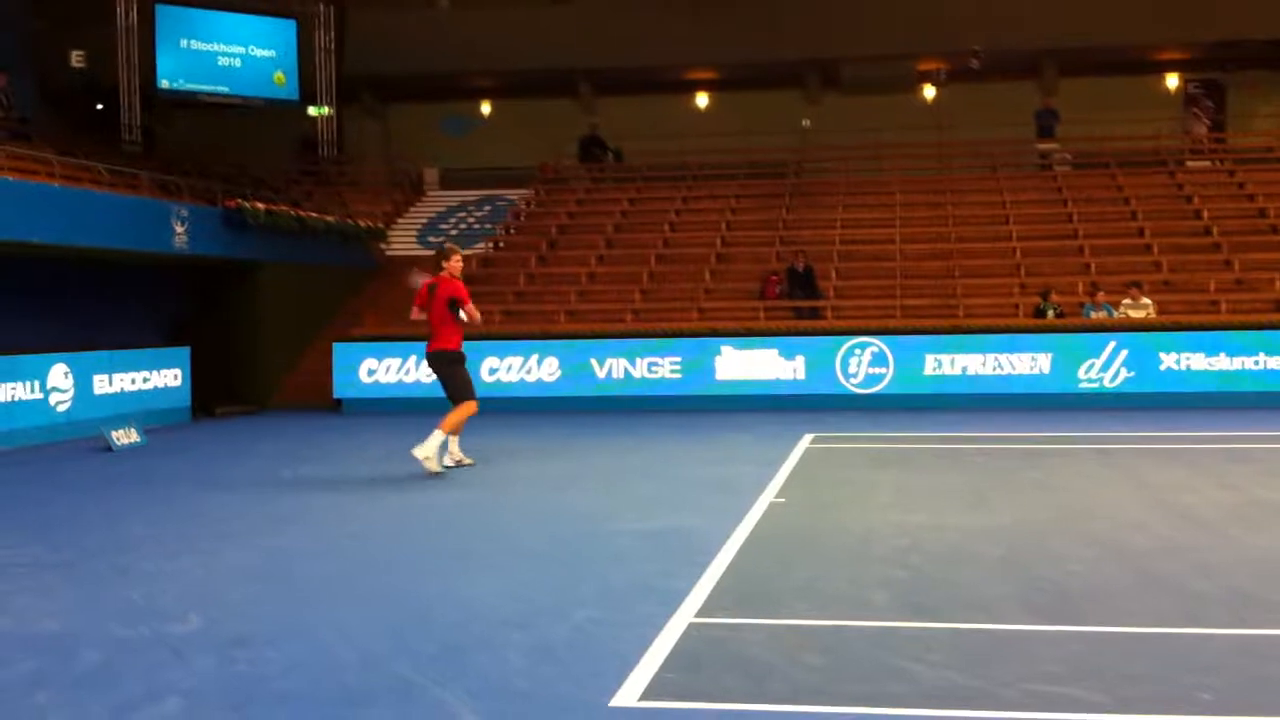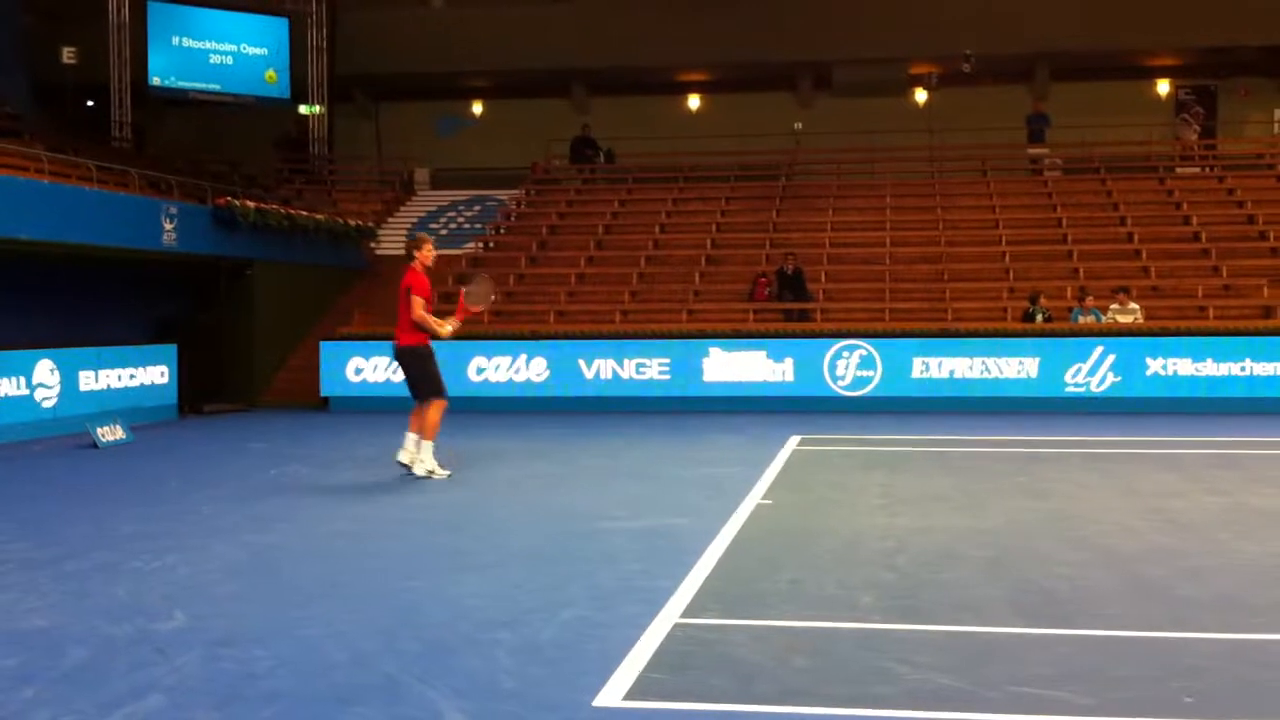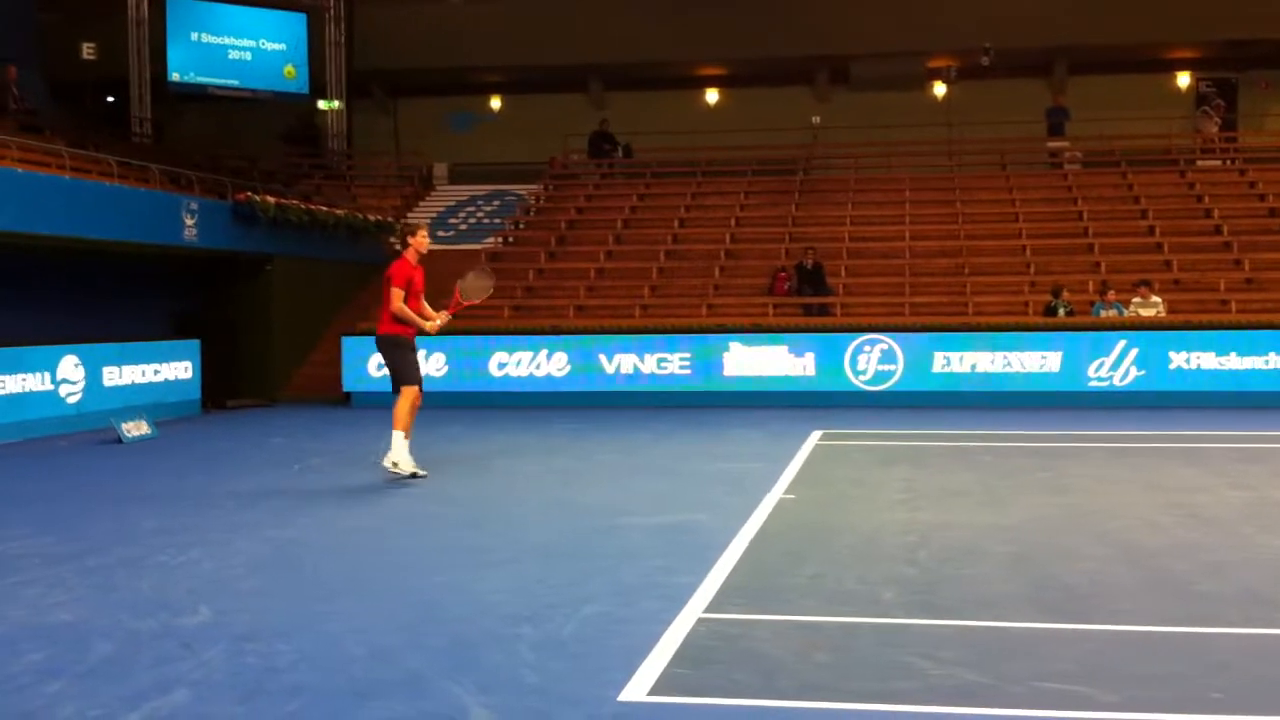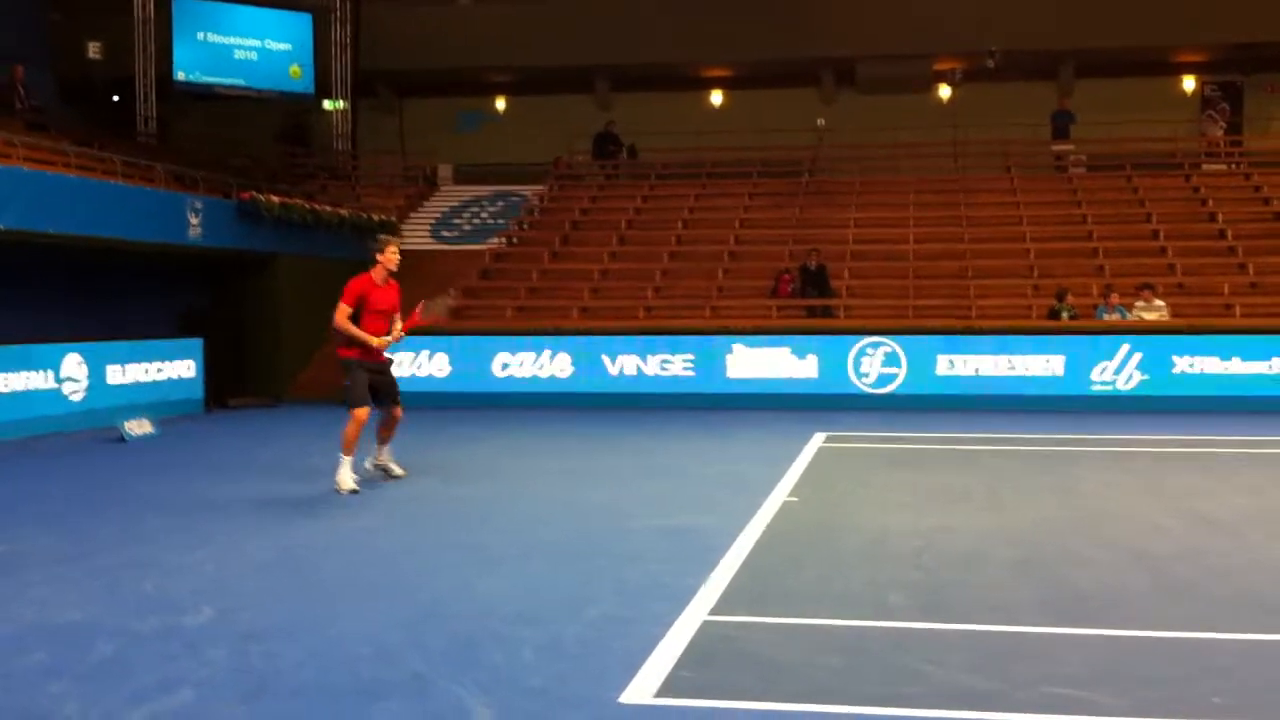
dt=0.4s
person 1, frame 1
left shoulder: (427, 286)
right shoulder: (455, 287)
left elbow: (415, 315)
right elbow: (475, 318)
right wrist: (463, 315)
left hip: (436, 352)
right hip: (447, 353)
left knee: (460, 402)
right knee: (469, 406)
left ankle: (453, 453)
right ankle: (428, 448)
person 1, frame 2
left shoulder: (409, 277)
right shoulder: (418, 278)
right elbow: (417, 314)
left wrist: (443, 324)
right wrist: (439, 332)
left hip: (403, 347)
right hip: (415, 347)
left knee: (423, 402)
right knee: (437, 401)
left ankle: (409, 452)
right ankle: (425, 461)
person 1, frame 3
left shoulder: (418, 269)
right shoulder: (400, 268)
left elbow: (419, 302)
right elbow: (396, 306)
left wrist: (436, 317)
right wrist: (424, 325)
left hip: (403, 339)
right hip: (393, 337)
left knee: (413, 398)
right knee: (410, 391)
left ankle: (397, 456)
right ankle: (400, 455)
person 1, frame 4
left shoulder: (394, 287)
right shoulder: (358, 284)
left elbow: (395, 319)
right elbow: (339, 321)
left wrist: (396, 331)
right wrist: (370, 339)
left hip: (377, 360)
right hip: (353, 359)
left knee: (395, 414)
right knee: (360, 414)
left ankle: (380, 458)
right ankle: (344, 472)
